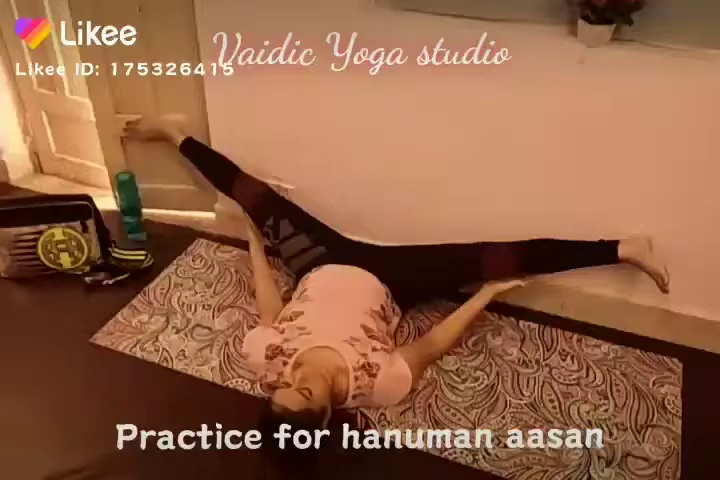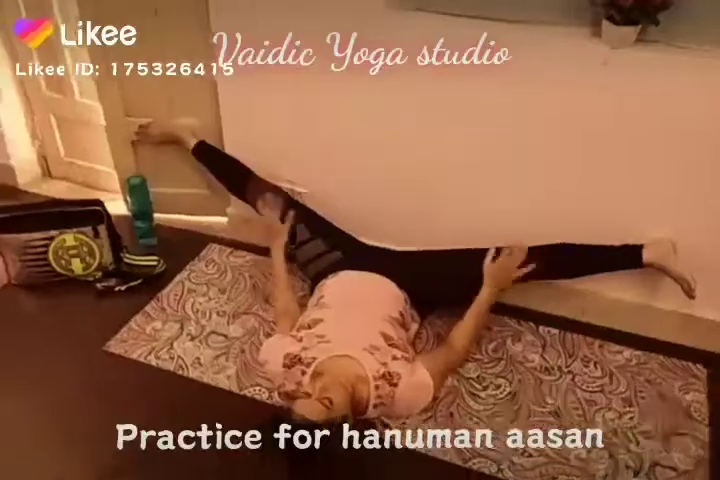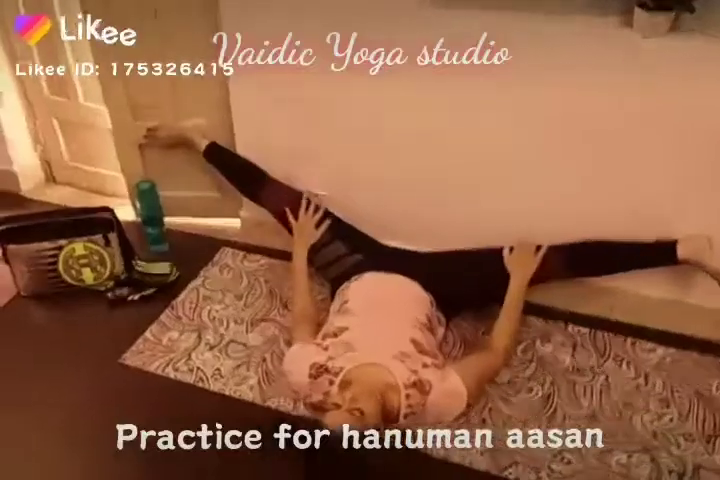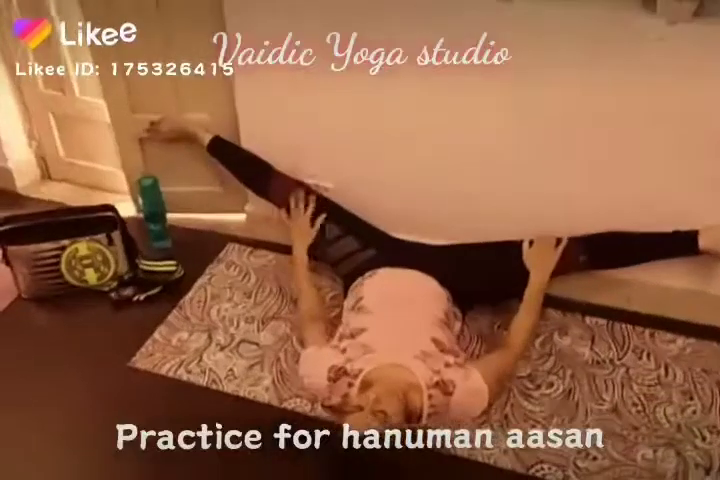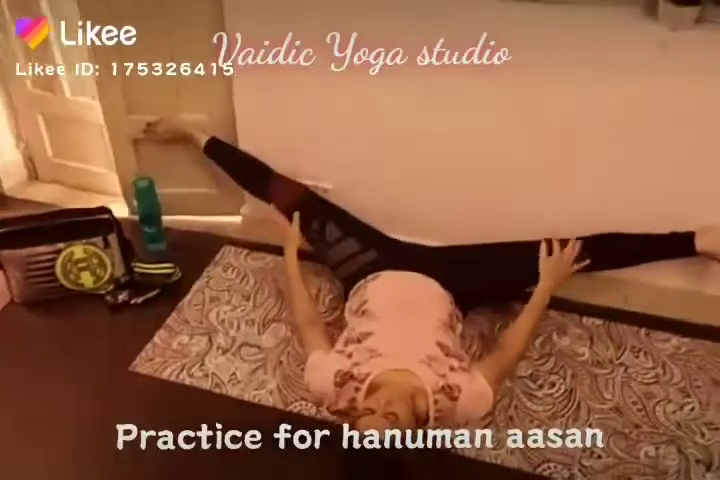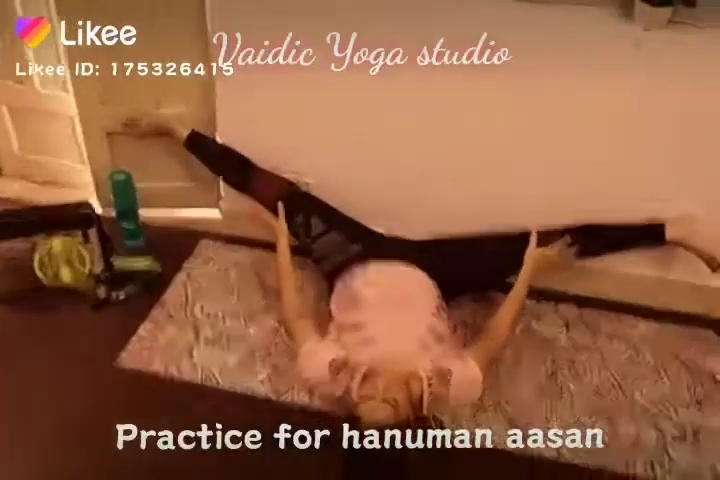
dt=0.3s
person 1, frame 1
left shoulder: (265, 356)
right shoulder: (378, 385)
left elbow: (270, 307)
right elbow: (430, 345)
left wrist: (254, 248)
right wrist: (485, 296)
left hip: (325, 266)
right hip: (383, 281)
left knee: (254, 196)
right knee: (496, 259)
person 1, frame 2
left shoulder: (281, 362)
right shoulder: (400, 394)
left elbow: (286, 310)
right elbow: (453, 351)
left wrist: (278, 248)
right wrist: (494, 286)
left hip: (343, 273)
right hip: (401, 288)
left knee: (268, 197)
right knee: (510, 260)
person 1, frame 3
left shoulder: (306, 375)
right shoulder: (433, 402)
left elbow: (303, 320)
right elbow: (495, 354)
left wrist: (299, 251)
right wrist: (519, 282)
left hip: (363, 276)
right hip: (425, 288)
left knee: (286, 201)
right knee: (545, 260)
person 1, frame 4
left shoulder: (324, 377)
right shoulder: (453, 401)
left elbow: (310, 318)
right elbow: (511, 351)
left wrist: (299, 248)
right wrist: (539, 277)
left hip: (376, 270)
right hip: (440, 282)
left knee: (293, 195)
person 1, frame 5
left shoulder: (331, 383)
right shoulder: (458, 403)
left elbow: (308, 324)
right elbow: (507, 352)
left wrist: (291, 254)
right wrist: (548, 286)
left hip: (377, 275)
right hip: (442, 284)
left knee: (291, 199)
person 1, frame 6
left shoulder: (325, 372)
right shoulder: (451, 385)
left elbow: (296, 316)
right elbow: (493, 339)
left wrist: (282, 245)
right wrist: (531, 273)
left hip: (361, 265)
right hip: (425, 275)
left knee: (274, 193)
right knee: (545, 243)
